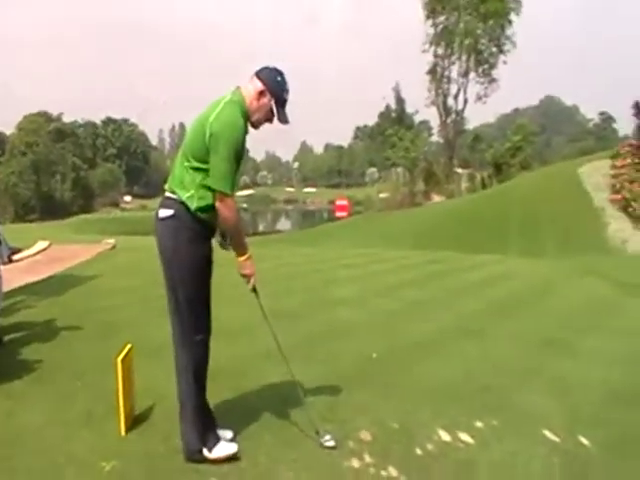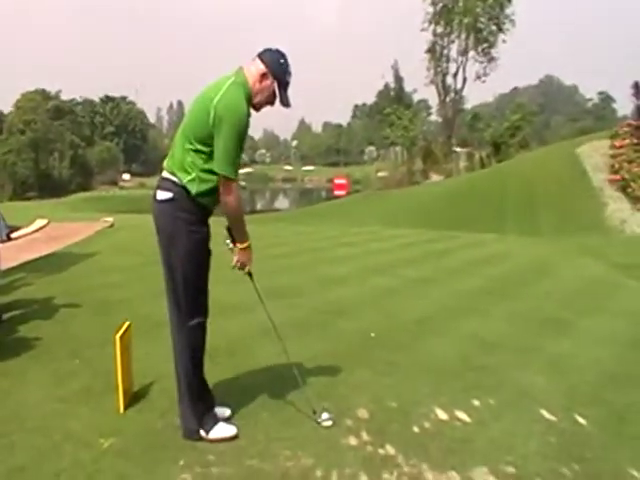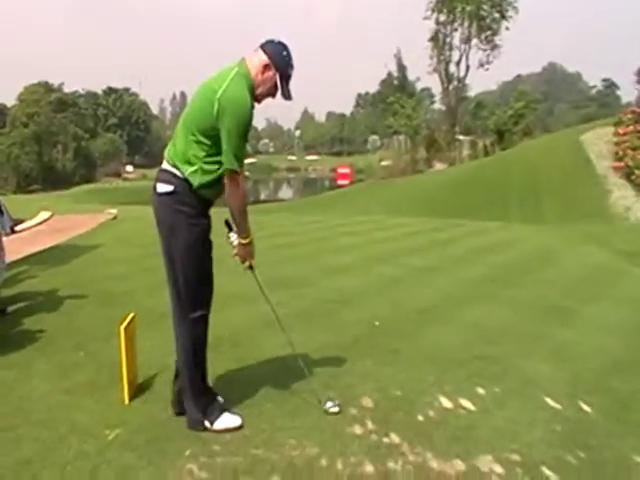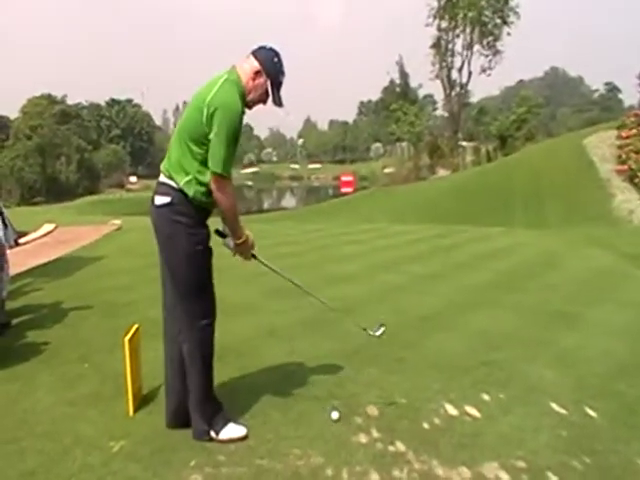
dt=0.3s
person 1, frame 1
left shoulder: (226, 109)
right shoulder: (230, 122)
right elbow: (224, 202)
left wrist: (231, 243)
right wrist: (244, 256)
left hip: (188, 223)
right hip: (184, 225)
left knee: (195, 329)
right knee: (192, 332)
left ankle: (199, 421)
right ankle: (198, 437)
person 1, frame 2
left shoulder: (226, 89)
right shoulder: (234, 105)
right elbow: (227, 187)
left wrist: (232, 231)
right wrist: (242, 242)
left hip: (181, 203)
right hip: (182, 207)
left knee: (192, 309)
right knee: (190, 313)
left ankle: (198, 399)
right ankle: (196, 416)
person 1, frame 3
left shoulder: (227, 80)
right shoulder: (238, 97)
right elbow: (232, 179)
left wrist: (238, 230)
right wrist: (245, 237)
left hip: (179, 194)
right hip: (182, 199)
left knee: (191, 303)
right knee: (193, 306)
left ankle: (187, 392)
right ankle: (200, 408)
person 1, frame 4
left shoulder: (219, 89)
right shoulder: (229, 103)
right elbow: (219, 184)
left wrist: (232, 230)
right wrist: (239, 236)
left hip: (173, 205)
right hip: (181, 210)
left knee: (181, 313)
right knee: (197, 315)
left ankle: (181, 406)
right ankle: (205, 416)
